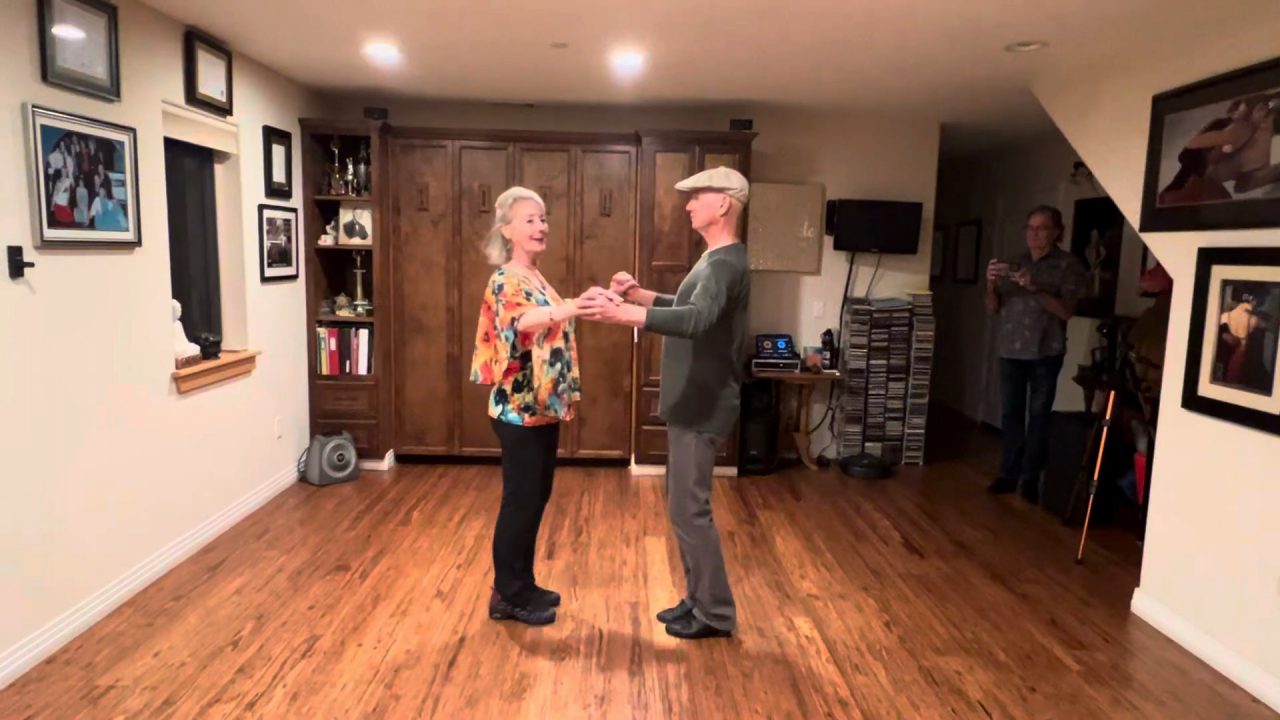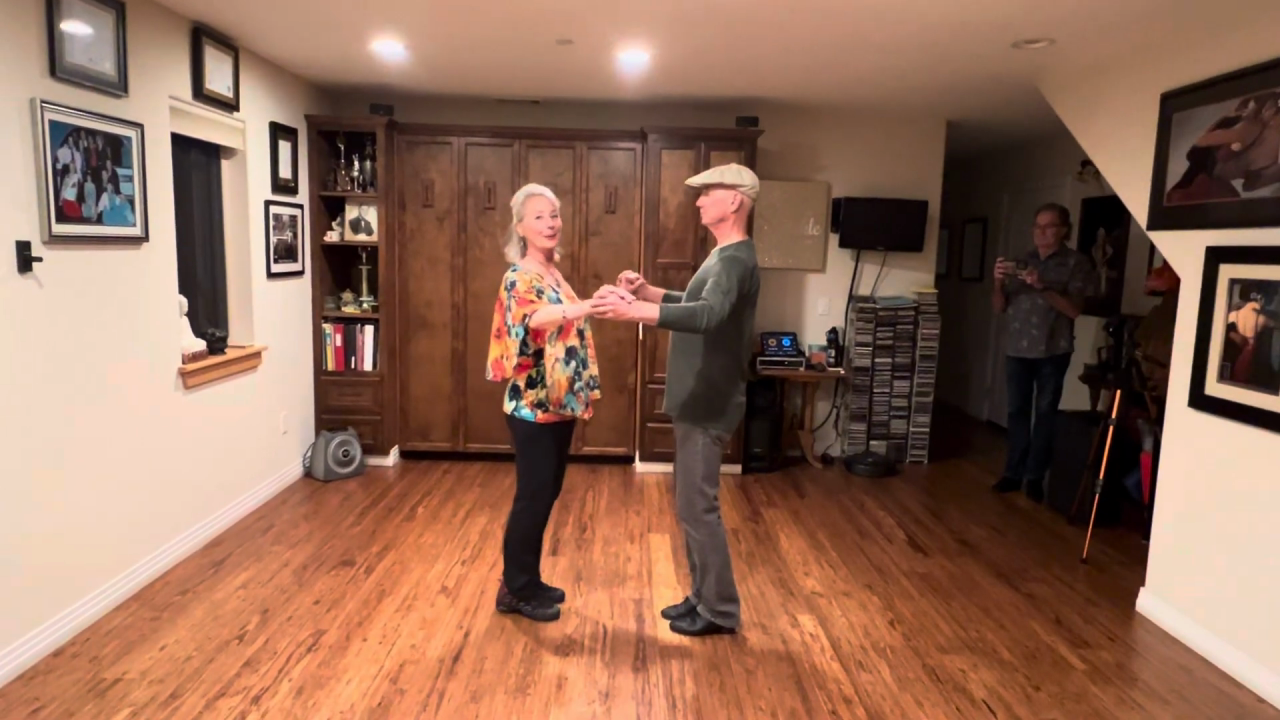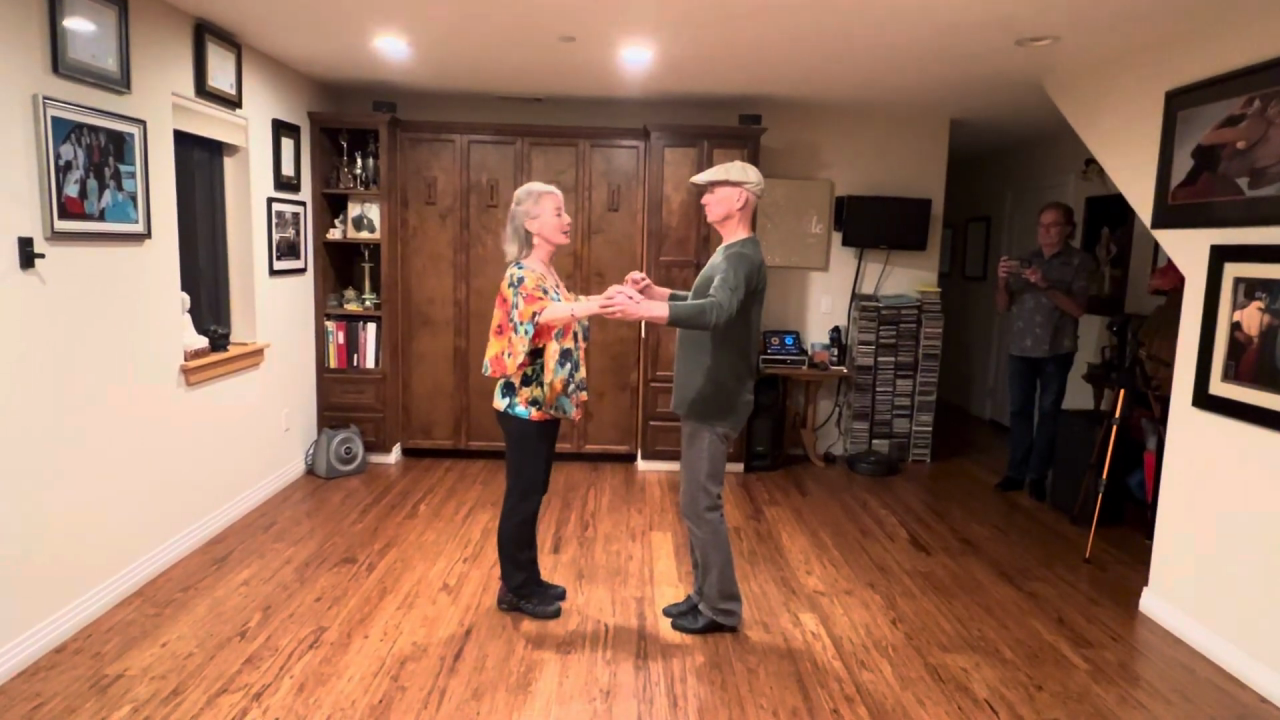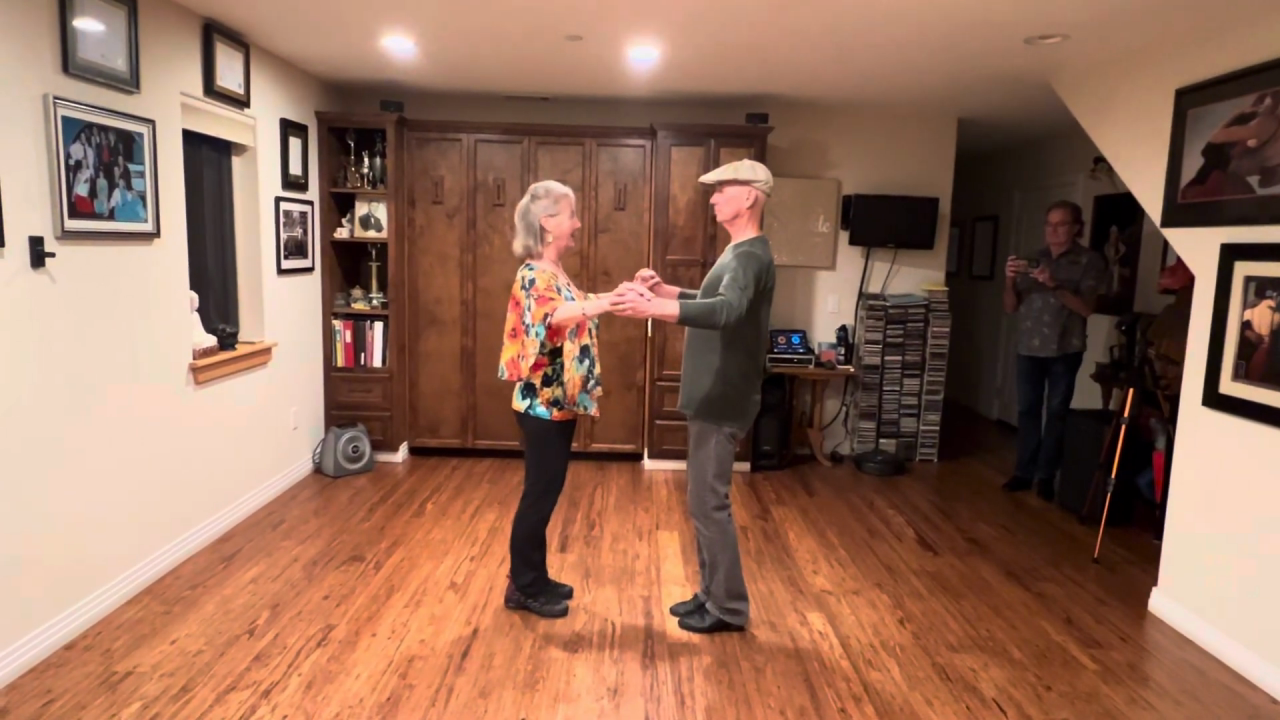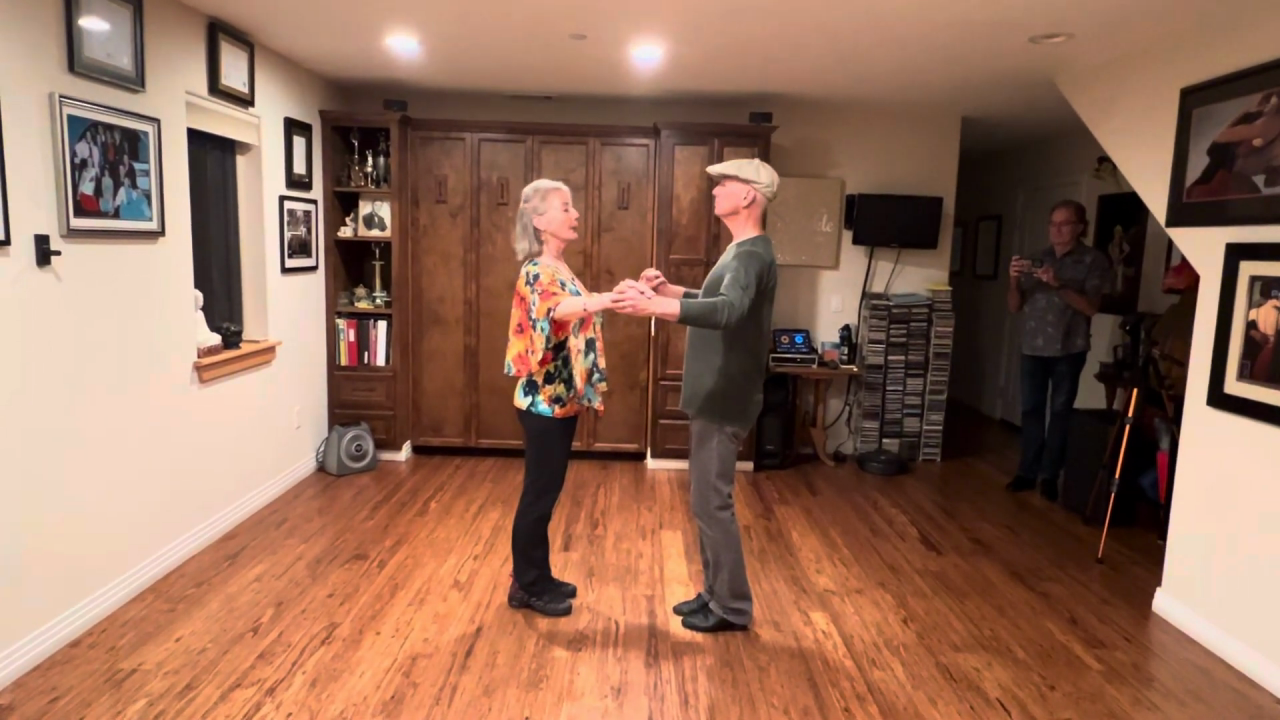
dt=1s
person 1, frame 1
left shoulder: (726, 263)
right shoulder: (715, 260)
left elbow: (696, 320)
right elbow: (684, 308)
left wrist: (621, 315)
right wrist: (637, 294)
left hip: (701, 407)
right hip: (690, 403)
left knee: (689, 509)
right knee: (684, 505)
left ankle: (716, 612)
right ankle: (698, 599)
person 1, frame 2
left shoulder: (736, 260)
right shoulder: (724, 256)
left elbow: (706, 315)
right elbow: (693, 304)
left wrist: (634, 311)
right wrist: (646, 291)
left hip: (709, 404)
right hip: (697, 400)
left knee: (697, 506)
right knee: (692, 503)
left ankle: (720, 610)
right ankle: (703, 597)
person 1, frame 3
left shoulder: (743, 257)
right shoulder: (730, 253)
left elbow: (715, 312)
right elbow: (702, 303)
left wrist: (642, 310)
right wrist: (654, 292)
left hip: (717, 402)
right hip: (705, 398)
left knee: (700, 504)
right knee: (698, 501)
left ankle: (722, 608)
right ankle: (705, 595)
person 1, frame 4
left shoulder: (751, 257)
right shoulder: (739, 252)
left elbow: (725, 311)
left wrist: (652, 309)
right wrist: (664, 290)
left hip: (723, 401)
right hip: (713, 396)
left knee: (708, 502)
right knee: (705, 500)
left ankle: (729, 607)
right ankle: (712, 594)
person 1, frame 5
left shoulder: (753, 256)
right shoulder: (742, 251)
left elbow: (727, 311)
left wrist: (652, 307)
right wrist: (668, 290)
left hip: (726, 400)
right hip: (715, 396)
left knee: (712, 502)
right knee: (708, 500)
left ankle: (732, 607)
right ankle: (716, 593)
person 2, frame 1
left shoulder: (536, 277)
right shoulder: (505, 282)
right elbow: (522, 322)
left wrist: (585, 305)
right wrist: (572, 307)
left hip: (543, 405)
right hip: (518, 408)
left knee: (536, 498)
right knee: (520, 500)
left ankle: (522, 586)
right ankle: (508, 596)
person 2, frame 2
left shoulder: (554, 274)
right shoulder: (519, 278)
right elbow: (532, 318)
left wrist: (597, 304)
right wrist: (585, 307)
left hip: (559, 402)
right hip: (533, 405)
left knee: (547, 494)
right knee: (533, 496)
left ankle: (528, 582)
right ankle: (515, 590)
person 2, frame 3
left shoulder: (547, 272)
right shoulder: (522, 274)
left elbow: (565, 316)
right elbow: (539, 316)
left wrist: (606, 299)
right wrist: (597, 304)
left hip: (545, 400)
right hip: (524, 402)
left knee: (533, 493)
right knee: (522, 495)
left ankle: (527, 580)
right ankle: (514, 589)
person 2, frame 4
left shoulder: (555, 272)
right shoulder: (533, 275)
left elbow: (576, 312)
right elbow: (552, 316)
left wrist: (615, 297)
right wrist: (606, 302)
left hip: (560, 400)
right hip: (542, 403)
left knee: (547, 492)
right knee: (540, 494)
left ankle: (534, 579)
right ankle: (523, 588)
person 2, frame 5
left shoulder: (559, 269)
right shoulder: (537, 271)
left elbow: (581, 312)
right elbow: (555, 311)
left wrist: (618, 296)
right wrist: (608, 298)
left hip: (563, 398)
right hip: (545, 400)
left knee: (548, 490)
right knee: (540, 491)
left ankle: (538, 578)
right ankle: (526, 587)
person 3, frame 1
left shoulder: (1068, 265)
right shoulder: (1014, 264)
left elbow: (1066, 311)
right elbow: (992, 309)
left wrist: (1034, 289)
right wrist: (991, 284)
left hip: (1045, 352)
right hip: (1010, 351)
left knee: (1038, 415)
right knee: (1010, 413)
left ankle: (1030, 478)
right ankle: (1008, 474)
person 3, frame 2
left shoulder: (1076, 263)
right shoulder: (1021, 261)
left elbow: (1074, 309)
right elbow: (999, 307)
left wrist: (1042, 287)
right wrist: (998, 282)
left hip: (1052, 351)
right hip: (1017, 349)
left knee: (1045, 413)
right knee: (1016, 411)
left ankle: (1035, 477)
right ankle: (1013, 472)
person 3, frame 3
left shoulder: (1081, 262)
right shoulder: (1025, 260)
left elbow: (1078, 308)
right elbow: (1003, 306)
left wrist: (1046, 285)
right wrist: (1002, 281)
left hip: (1056, 350)
right hip: (1020, 348)
left knee: (1048, 413)
right knee: (1019, 410)
left ankle: (1038, 475)
right ankle: (1016, 472)
person 3, frame 4
left shoulder: (1089, 261)
right shoulder: (1033, 259)
left elbow: (1086, 308)
right elbow: (1011, 306)
left wrist: (1054, 285)
right wrist: (1010, 281)
left hip: (1064, 350)
right hip: (1028, 348)
left knee: (1056, 412)
right knee: (1027, 410)
left ankle: (1046, 476)
right ankle: (1024, 472)
person 3, frame 5
left shoulder: (1094, 260)
right shoulder: (1037, 259)
left elbow: (1091, 307)
right elbow: (1015, 306)
left wrist: (1058, 285)
right wrist: (1014, 280)
left hip: (1069, 349)
right hip: (1033, 347)
left knee: (1060, 412)
right knee: (1031, 410)
left ankle: (1050, 476)
right ankle: (1027, 471)
